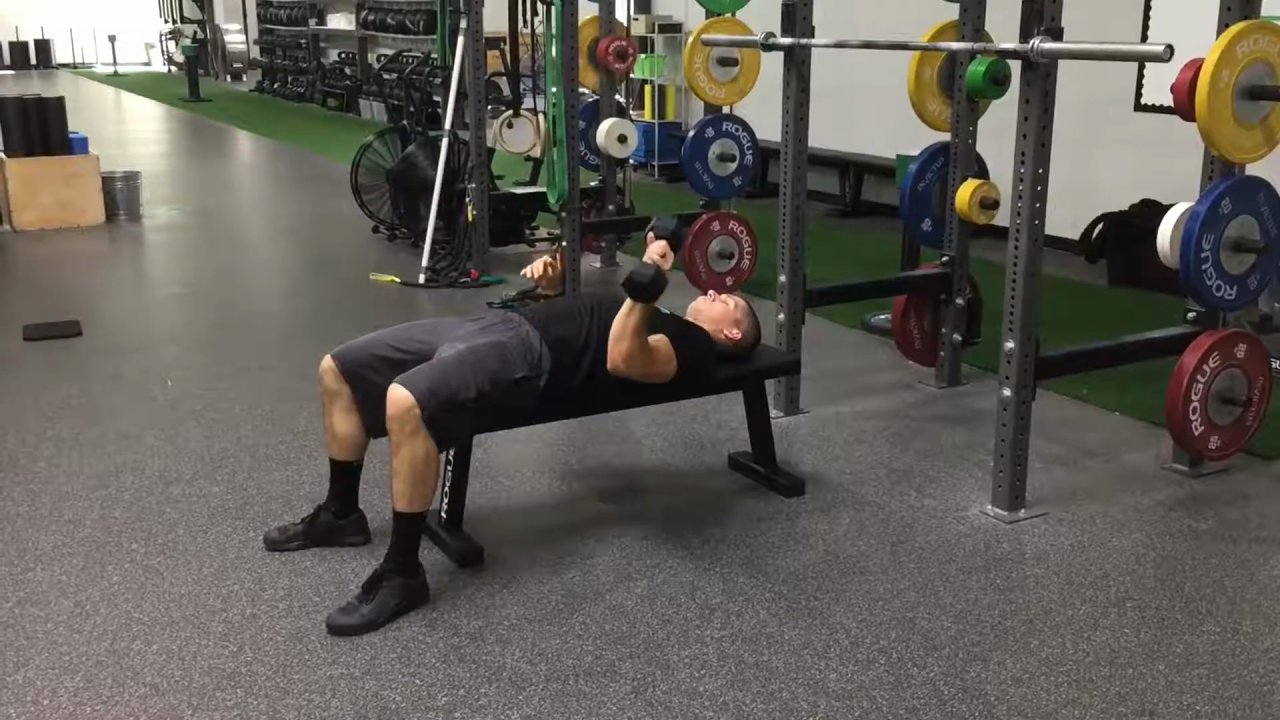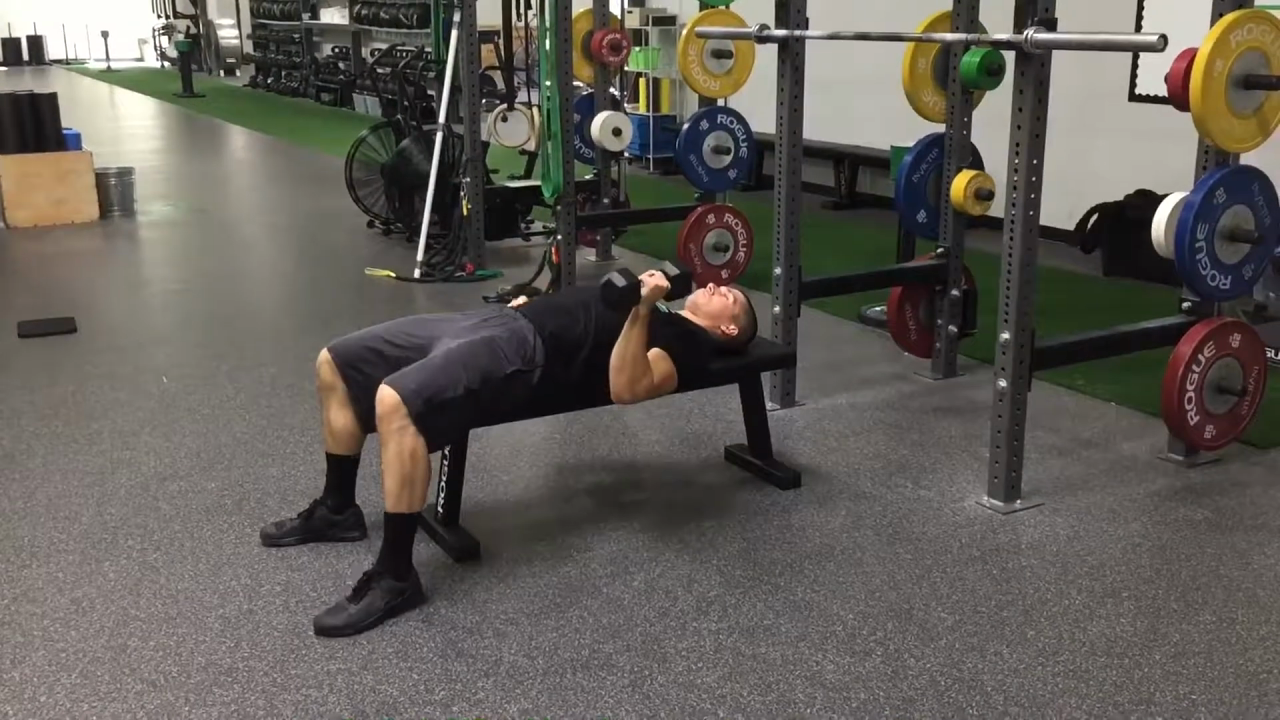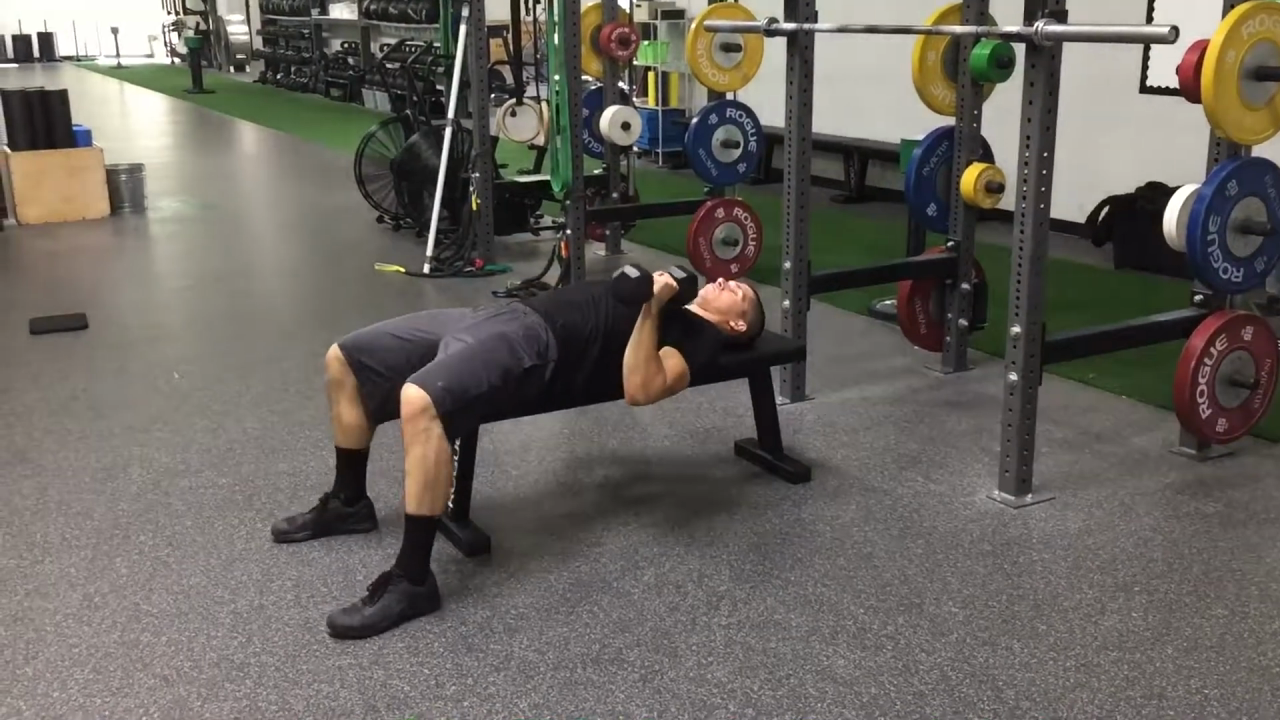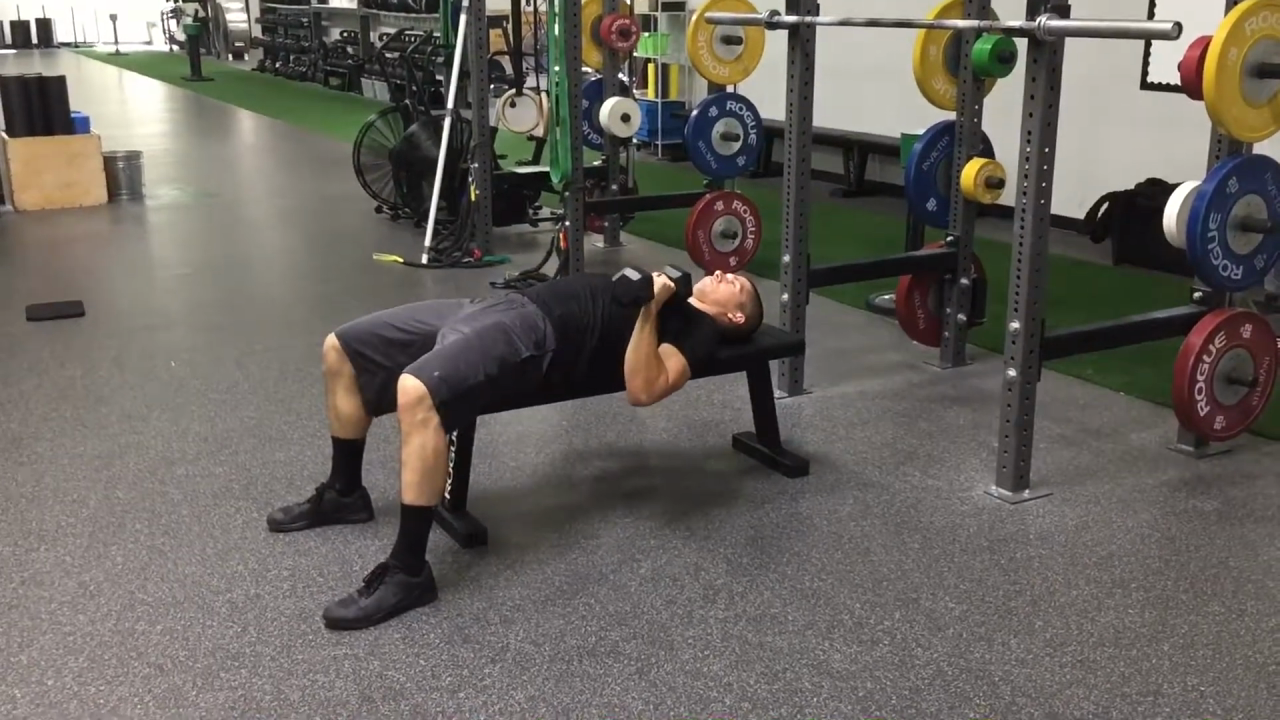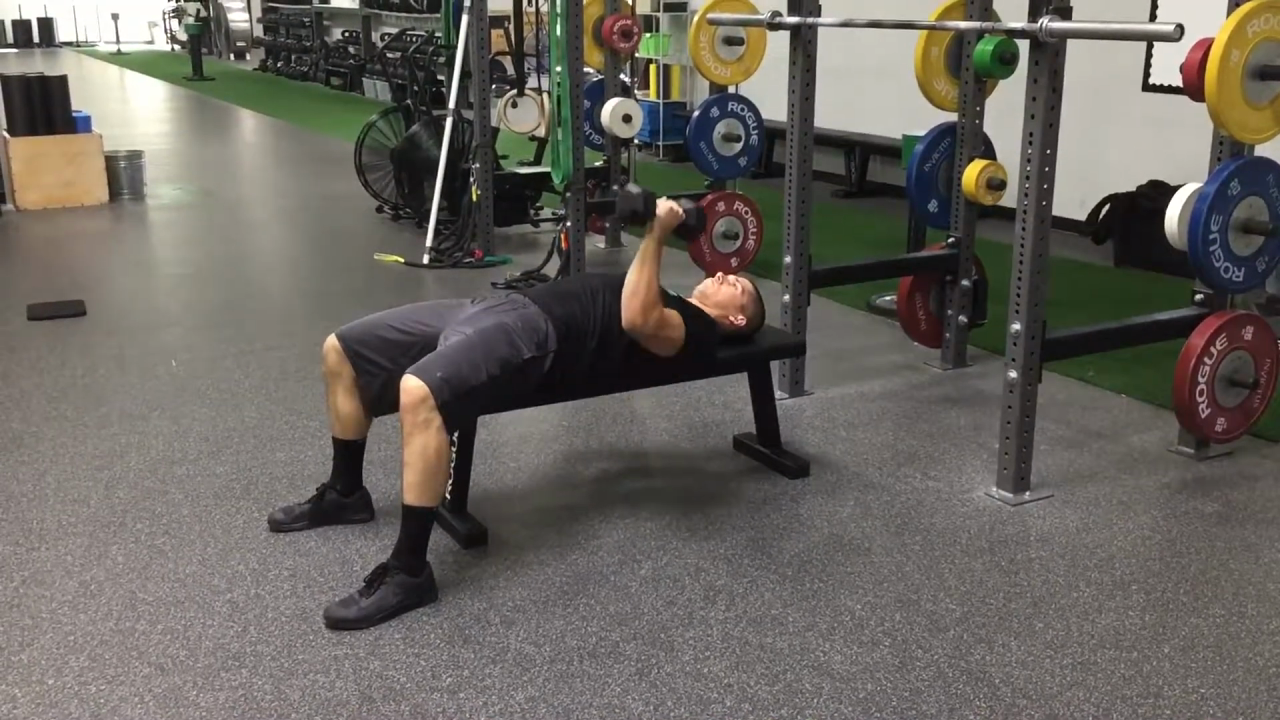
dt=0.7s
person 1, frame 1
left shoulder: (694, 344)
right shoulder: (661, 322)
left elbow: (621, 360)
right wrist: (551, 288)
left hip: (526, 357)
left knee: (406, 404)
right knee: (338, 370)
left ankle: (402, 573)
right ankle: (341, 514)
person 1, frame 2
left shoulder: (689, 341)
right shoulder: (650, 315)
left elbow: (626, 388)
left wrist: (643, 308)
right wrist: (529, 302)
left hip: (522, 351)
right hip: (498, 322)
left knee: (395, 402)
right knee: (335, 364)
left ankle: (395, 576)
right ankle: (337, 510)
person 1, frame 3
left shoulder: (699, 335)
right shoulder: (662, 308)
left elbow: (639, 388)
left wrist: (652, 307)
left hip: (533, 345)
left knee: (420, 403)
right knee: (345, 360)
left ankle: (412, 580)
right ankle: (348, 503)
person 1, frame 4
left shoulder: (696, 327)
right shoulder: (663, 296)
left elbow: (642, 390)
left wrist: (650, 308)
left hip: (531, 335)
left knee: (417, 393)
right knee: (341, 350)
left ankle: (408, 571)
right ankle: (344, 493)
person 1, frame 5
left shoulder: (695, 331)
right shoulder: (664, 302)
left elbow: (634, 320)
left wrist: (656, 232)
left hip: (533, 335)
left knee: (419, 393)
right knee: (341, 351)
left ankle: (409, 571)
right ankle: (345, 493)
